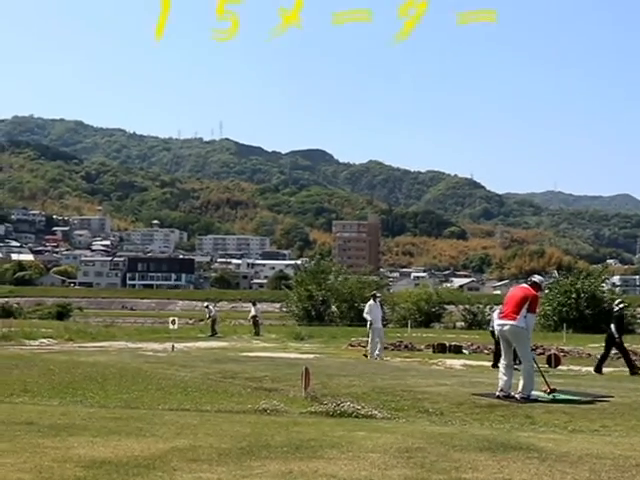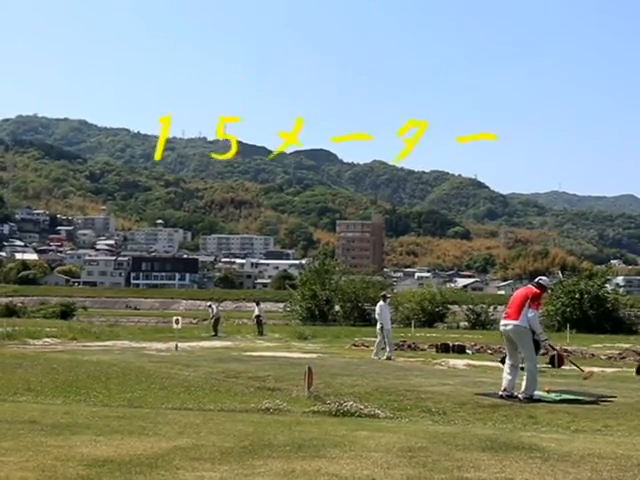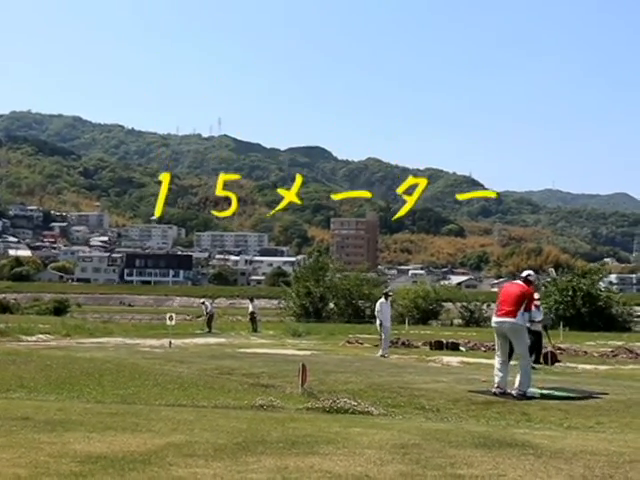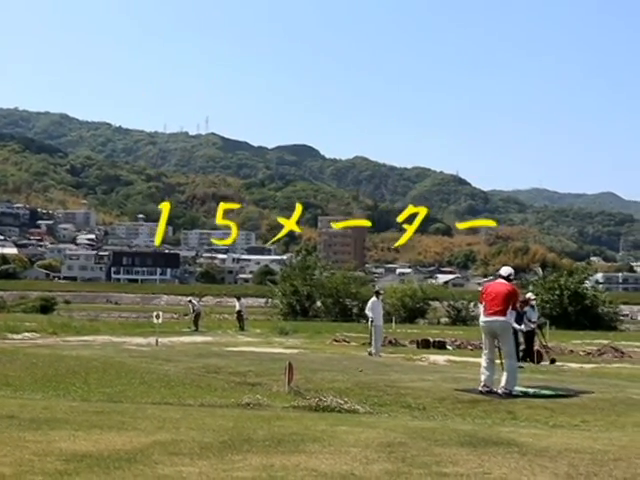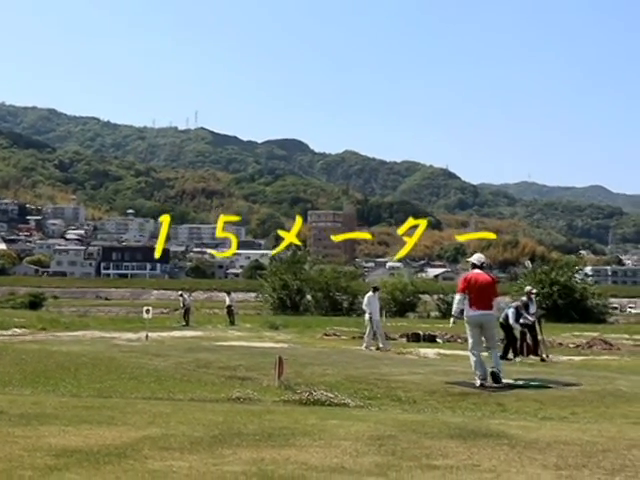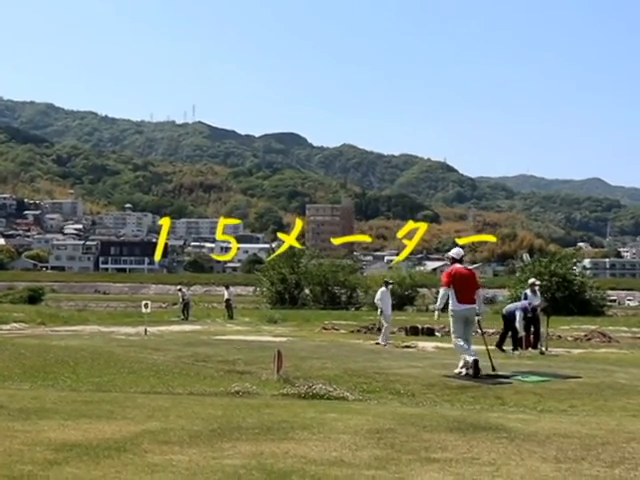
dt=0.5s
person 1, frame 1
left shoulder: (513, 289)
right shoulder: (533, 295)
right elbow: (530, 320)
right wrist: (528, 339)
left hip: (500, 324)
right hip: (515, 327)
left knee: (506, 360)
right knee: (527, 361)
left ankle: (503, 390)
right ankle: (524, 393)
person 1, frame 2
left shoulder: (521, 290)
right shoulder: (535, 293)
right elbow: (532, 316)
left wrist: (534, 334)
right wrist: (541, 335)
left hip: (505, 324)
right hip: (518, 326)
left knee: (511, 360)
right knee: (530, 361)
left ankle: (506, 390)
right ankle: (526, 393)
person 1, frame 3
left shoulder: (505, 286)
right shoulder: (528, 291)
right elbow: (526, 315)
right wrist: (524, 335)
left hip: (497, 321)
right hip: (513, 323)
left knee: (501, 356)
right knee: (524, 358)
left ankle: (499, 387)
right ankle: (520, 390)
person 1, frame 4
left shoulder: (487, 286)
right shoulder: (513, 290)
right elbow: (513, 311)
left hip: (486, 322)
right hip: (503, 323)
left knee: (487, 355)
right knee: (509, 357)
left ankle: (485, 385)
right ankle: (506, 388)
person 1, frame 5
left shoulder: (466, 277)
right shoulder: (491, 279)
left elbow: (459, 297)
right elbow: (495, 301)
left wrist: (454, 315)
right wrist: (493, 319)
left hip: (472, 315)
right hip: (488, 315)
left knee: (474, 349)
right knee: (492, 345)
left ankle: (481, 378)
right ankle: (495, 369)
person 1, frame 6
left shoulder: (449, 271)
right shoulder: (471, 272)
left elbow: (444, 291)
right elbow: (478, 293)
left wrist: (438, 308)
right wrist: (478, 312)
left hip: (457, 309)
right hip: (471, 309)
left knee: (458, 339)
right knee: (466, 338)
left ankle: (472, 359)
right ankle: (464, 367)
